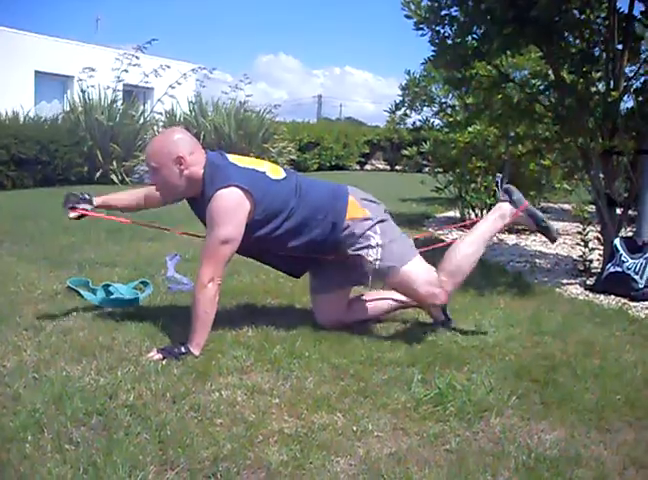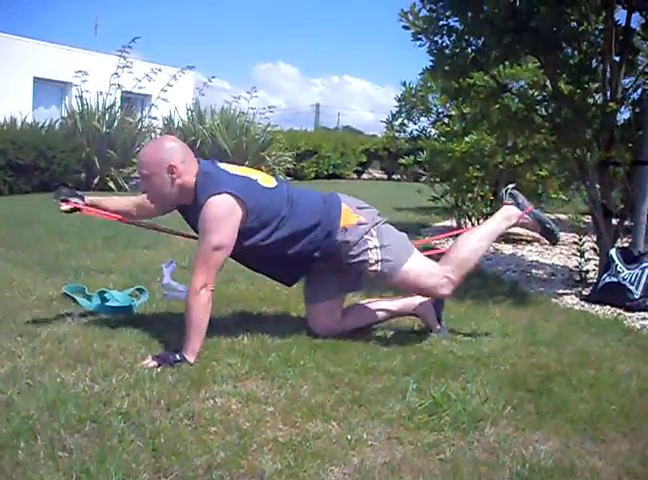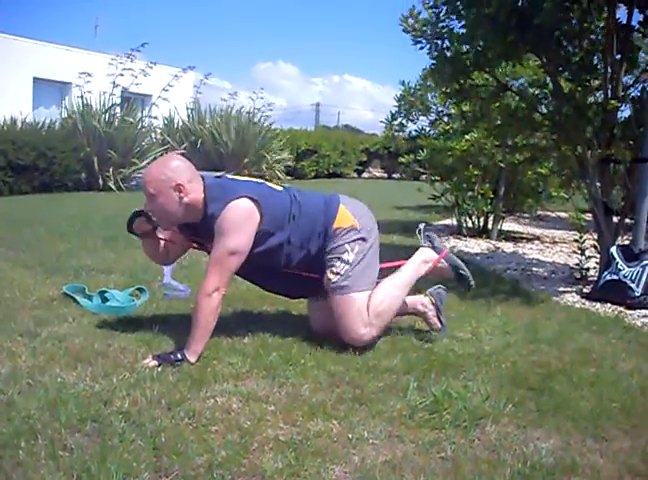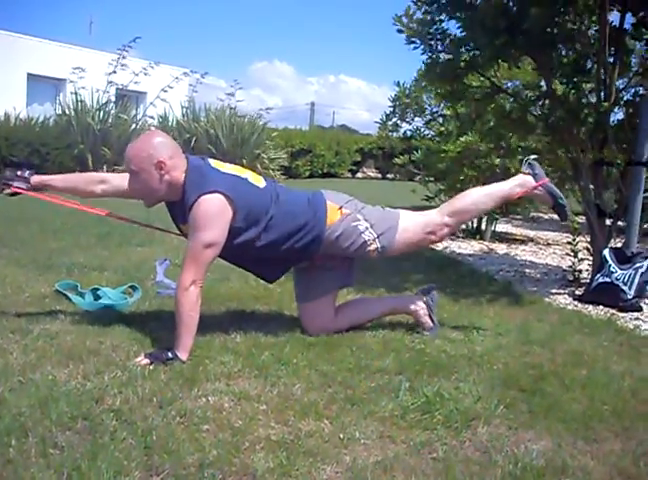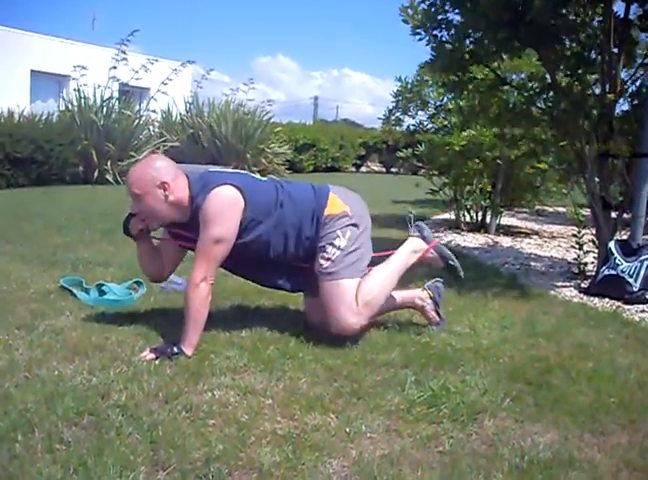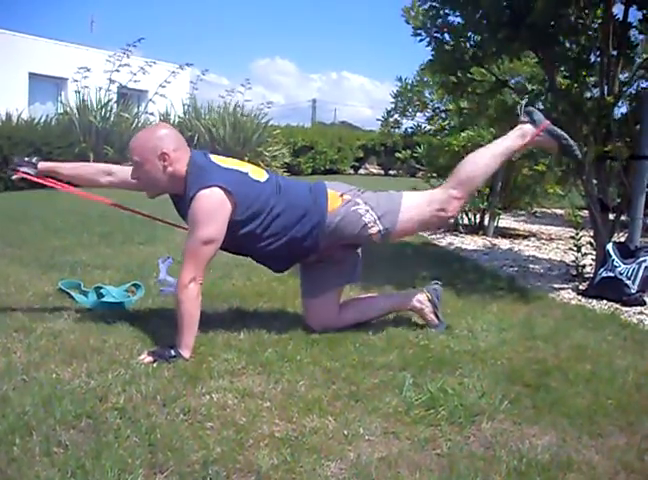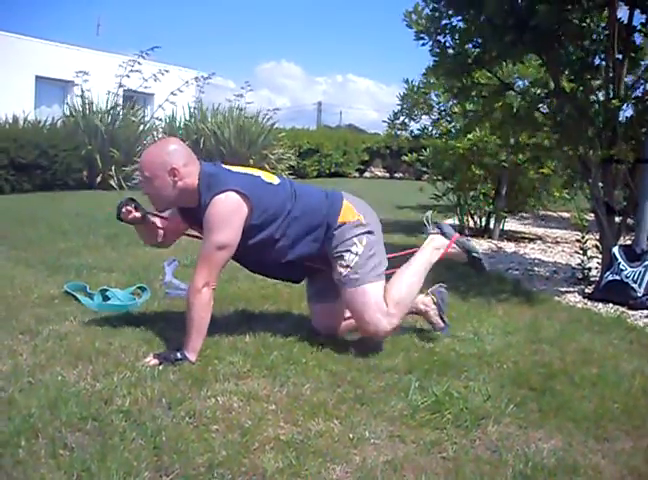
dt=0.7s
person 1, frame 1
left shoulder: (226, 196)
right shoulder: (198, 177)
left elbow: (208, 281)
right elbow: (145, 198)
left wrist: (192, 347)
right wrist: (96, 202)
left hip: (352, 219)
right hip: (335, 225)
left knee: (435, 289)
right knee: (329, 317)
left ankle: (504, 211)
right ankle: (418, 298)
person 1, frame 2
left shoulder: (218, 203)
right shoulder: (187, 187)
left elbow: (201, 286)
right elbow: (136, 207)
left wrist: (187, 355)
right wrist: (89, 201)
left hip: (347, 226)
right hip: (328, 239)
left knee: (442, 280)
right knee: (325, 325)
left ankle: (509, 214)
right ankle: (418, 307)
person 1, frame 3
left shoulder: (234, 211)
right shoulder: (188, 212)
left elbow: (213, 290)
right elbow: (163, 257)
left wrist: (188, 354)
right wrist: (145, 232)
left hip: (345, 225)
right hip: (329, 233)
left knee: (358, 332)
right knee: (323, 325)
left ankle: (424, 258)
right ankle: (422, 303)
person 1, frame 4
left shoulder: (208, 201)
right shoulder: (174, 177)
left elbow: (190, 284)
right elbow: (99, 184)
left wrist: (179, 352)
left hip: (334, 224)
right hip: (317, 239)
left knee: (437, 223)
right knee: (319, 324)
left ankle: (526, 182)
right ankle: (414, 303)
person 1, frame 5
left shoulder: (218, 199)
right shoulder: (181, 214)
left elbow: (201, 280)
right elbow: (156, 271)
left wrist: (184, 347)
right wrist: (140, 236)
left hip: (336, 215)
right hip: (318, 230)
left knee: (348, 322)
right knee: (322, 321)
left ankle: (414, 247)
right ankle: (420, 297)
person 1, frame 6
left shoulder: (208, 195)
right shoulder: (179, 170)
left elbow: (190, 280)
right elbow: (108, 174)
left wrist: (182, 349)
right wrist: (44, 167)
left hip: (337, 213)
right hip: (321, 234)
left knee: (444, 203)
right knee: (321, 320)
left ankle: (527, 133)
right ankle: (416, 300)
person 1, frame 7
left shoulder: (223, 202)
right shoulder: (193, 194)
left elbow: (203, 285)
right elbow: (160, 238)
left wrist: (187, 353)
right wrist: (137, 220)
left hip: (345, 223)
right hip: (325, 233)
left knee: (378, 325)
right knee: (327, 324)
left ankle: (438, 243)
right ankle: (426, 302)
